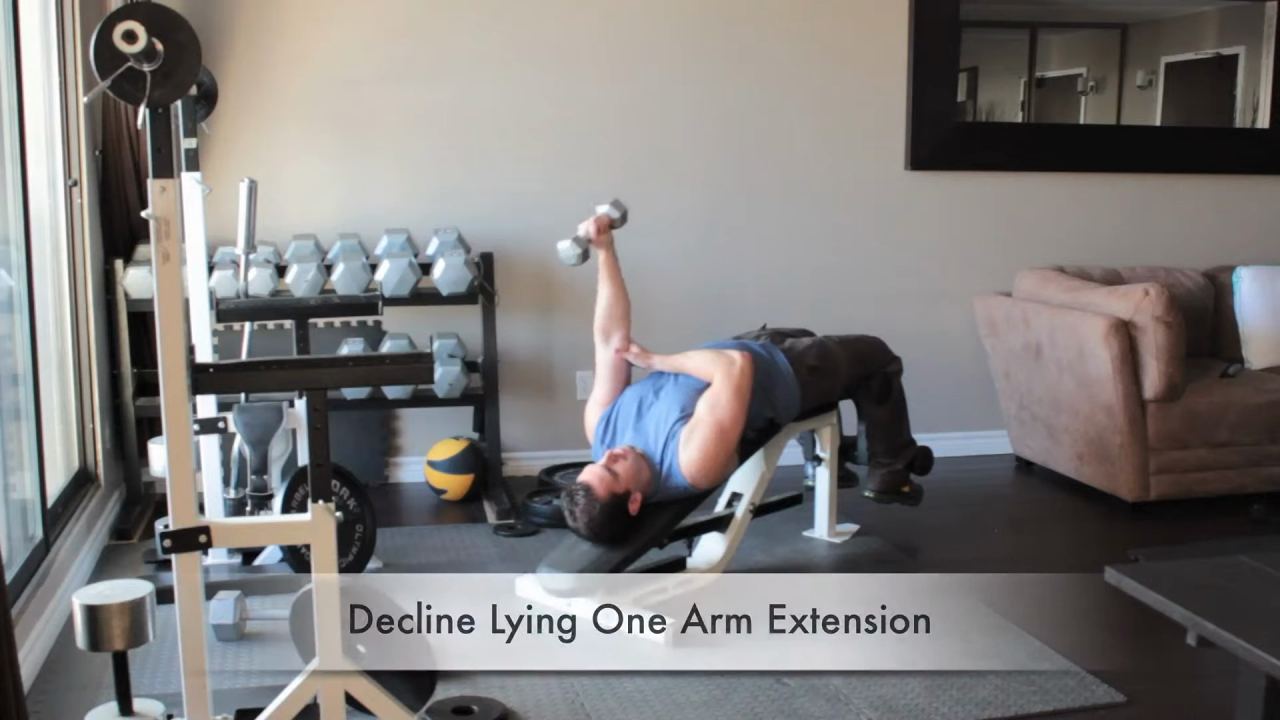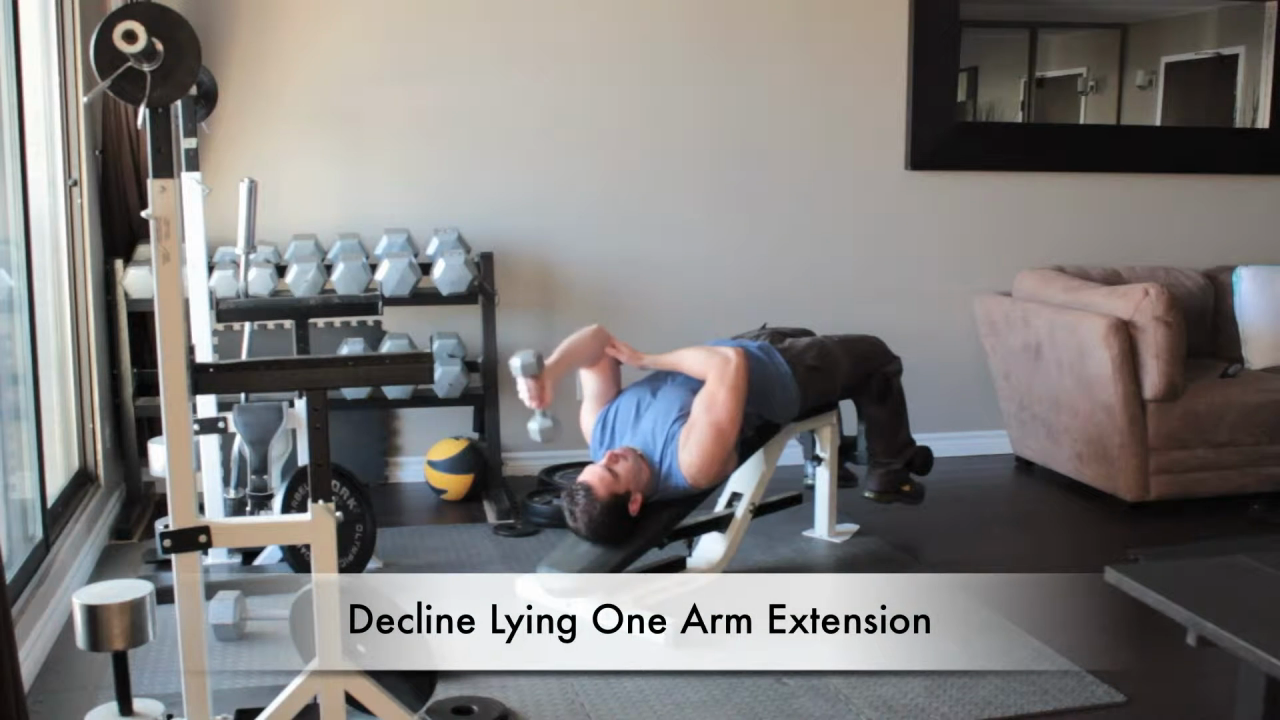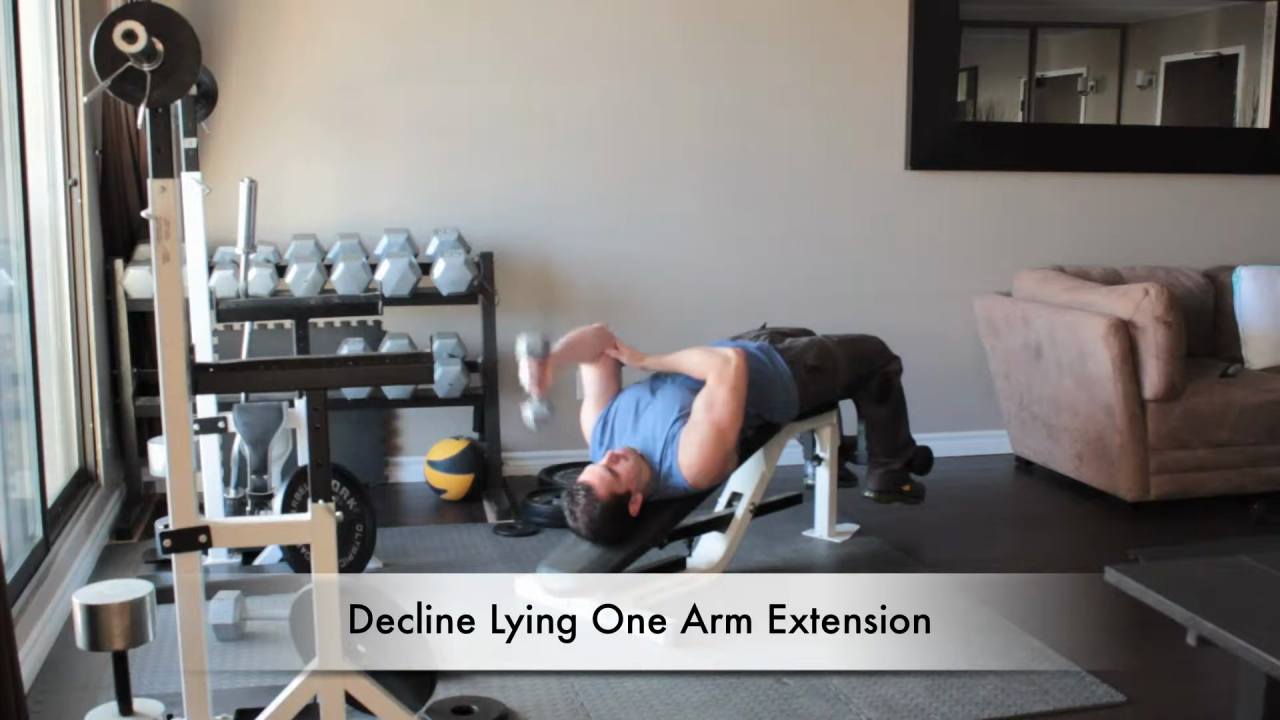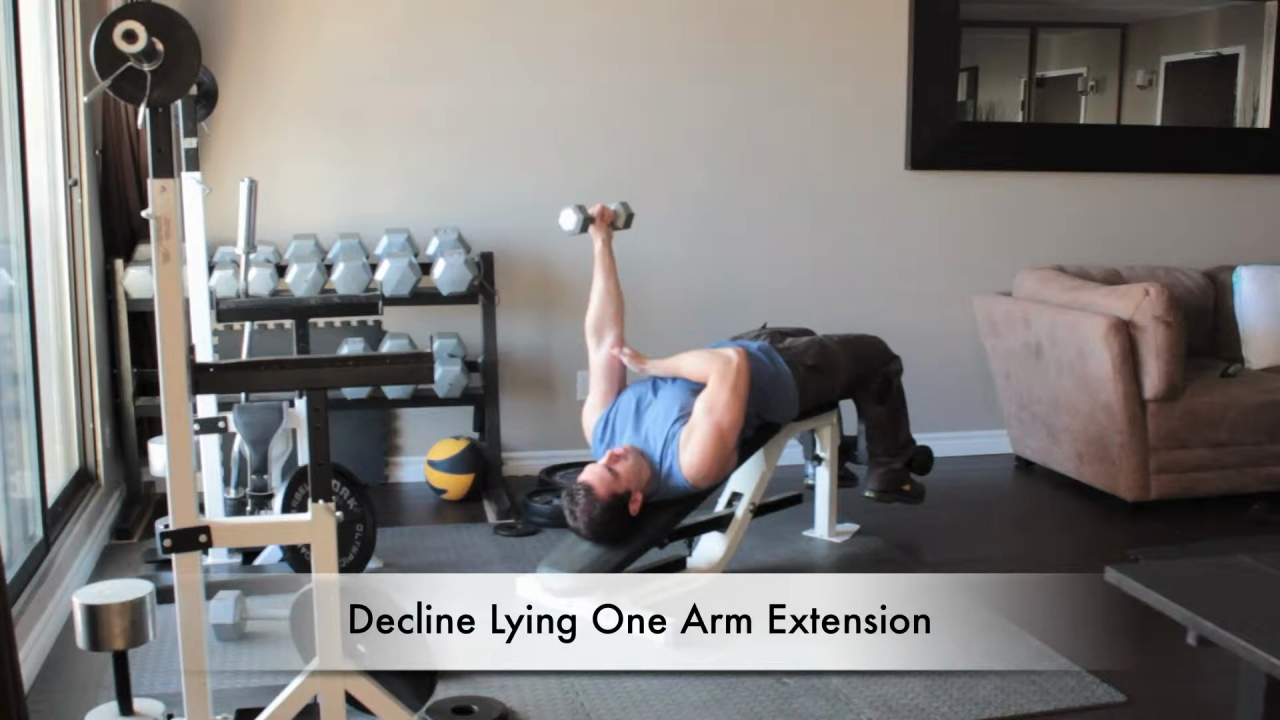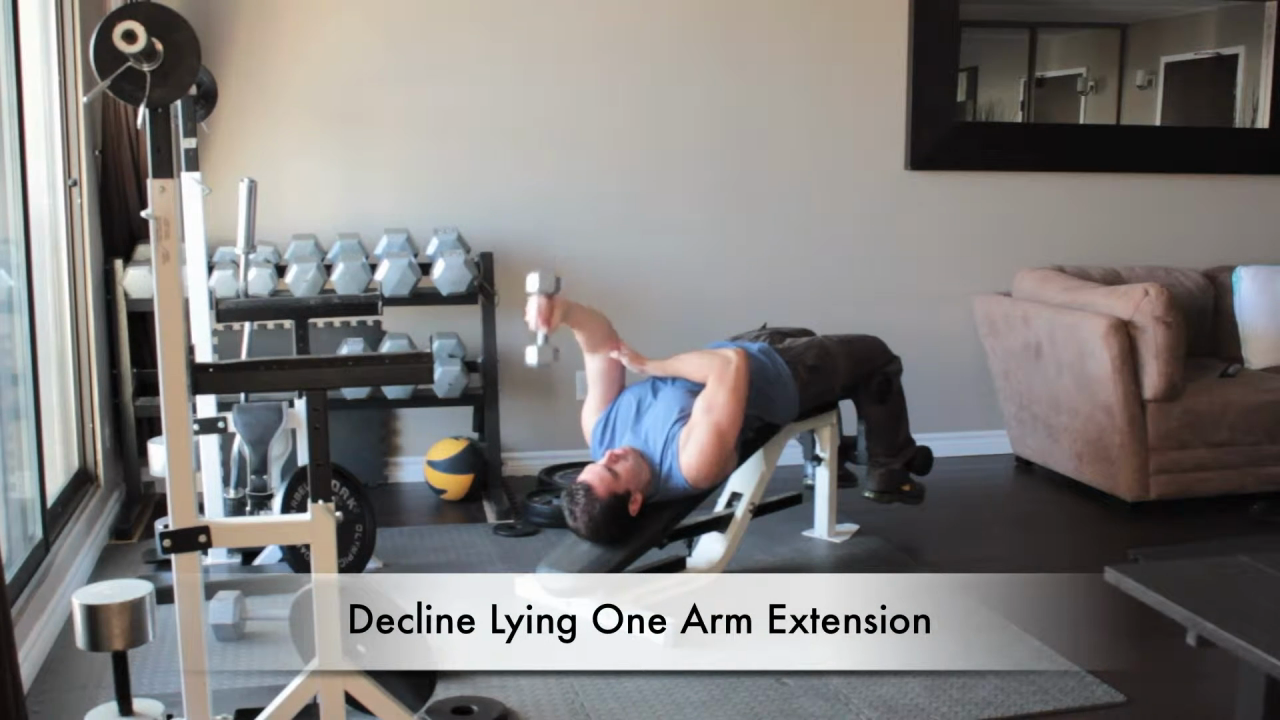
dt=1s
person 1, frame 1
left shoulder: (600, 426)
right shoulder: (693, 464)
left elbow: (611, 338)
right elbow: (736, 366)
left wrist: (606, 249)
right wrist: (657, 360)
left knee: (804, 339)
right knee: (876, 357)
right ankle: (890, 474)
person 1, frame 2
left shoulder: (598, 429)
right shoulder: (693, 464)
left elbow: (597, 337)
right elbow: (730, 363)
left wrist: (546, 372)
right wrist: (645, 359)
left knee: (804, 338)
right knee: (877, 358)
right ankle: (890, 474)
person 1, frame 3
left shoulder: (598, 428)
right shoulder: (692, 466)
left elbow: (600, 338)
right elbow: (730, 366)
left wrist: (549, 359)
right wrist: (646, 360)
left knee: (807, 339)
right knee: (876, 356)
right ankle: (890, 473)
person 1, frame 4
left shoulder: (598, 426)
right shoulder: (692, 465)
left elbow: (604, 339)
right elbow: (732, 364)
left wrist: (602, 242)
right wrist: (651, 364)
left knee: (806, 338)
right knee: (877, 356)
right ankle: (890, 470)
person 1, frame 5
left shoulder: (599, 429)
right shoulder: (692, 467)
left elbow: (601, 342)
right elbow: (731, 365)
left wrist: (559, 308)
right wrist: (650, 366)
left knee: (803, 338)
right knee: (876, 356)
right ankle: (889, 472)
